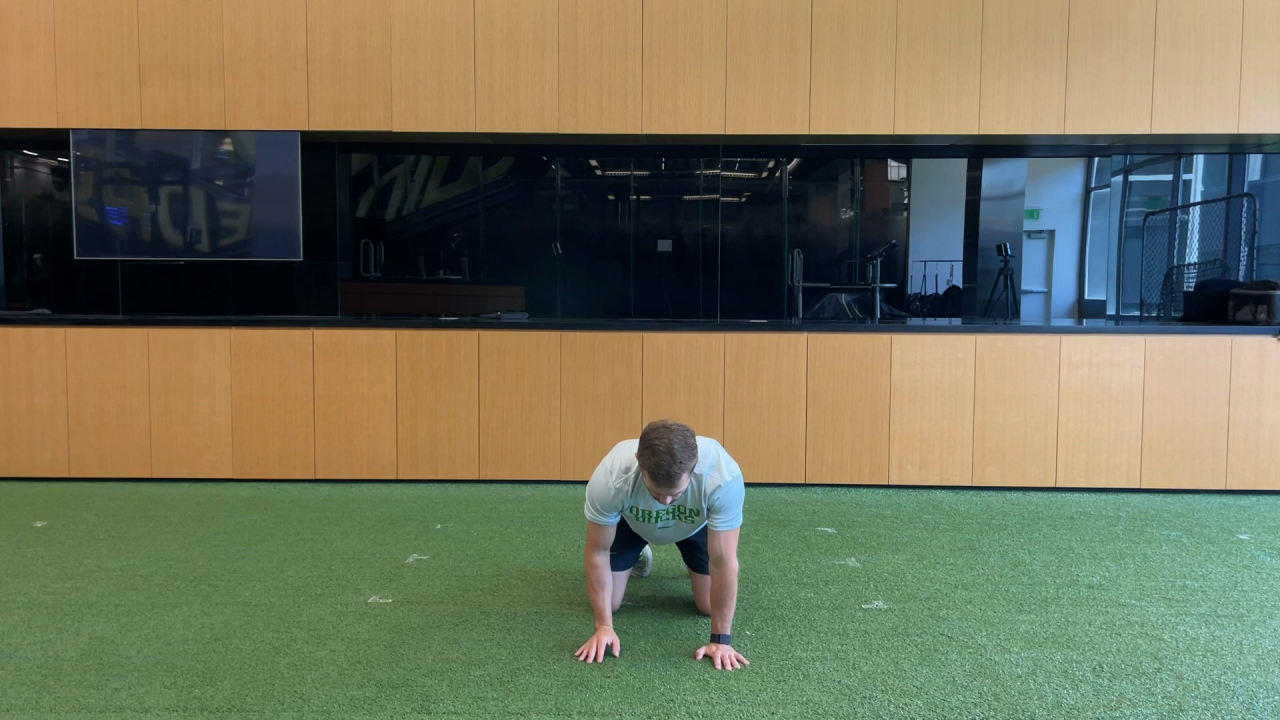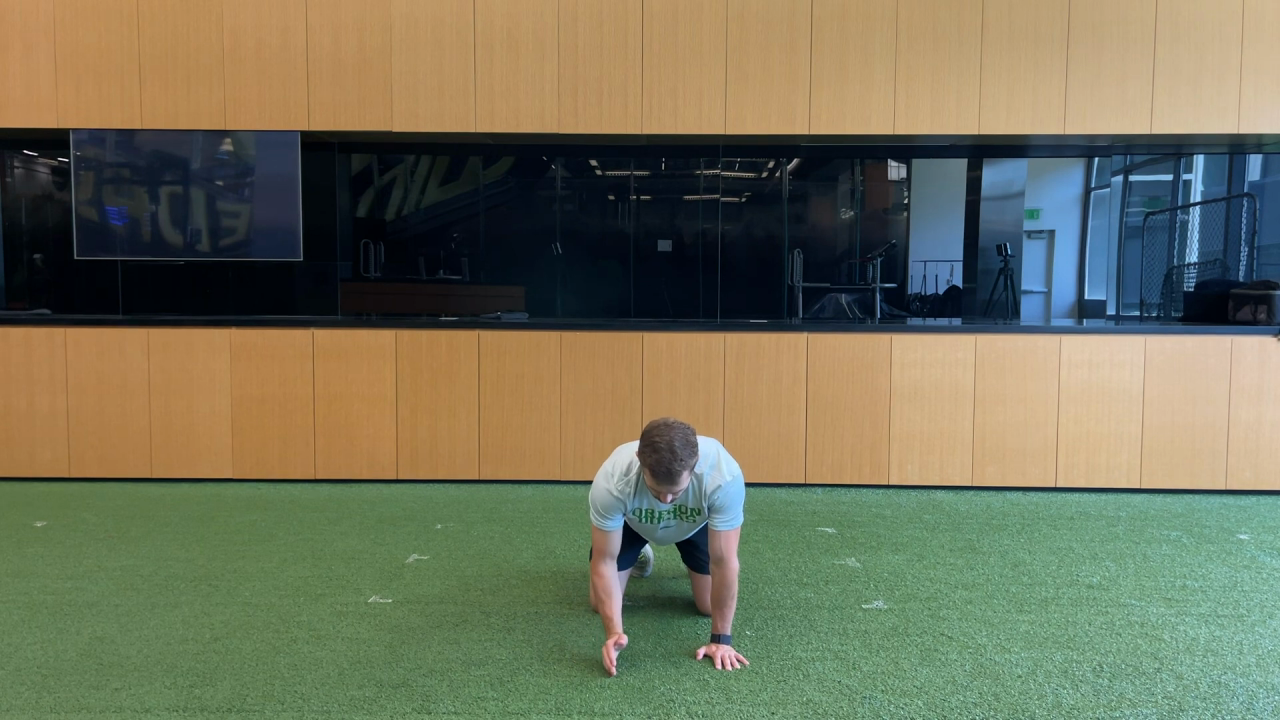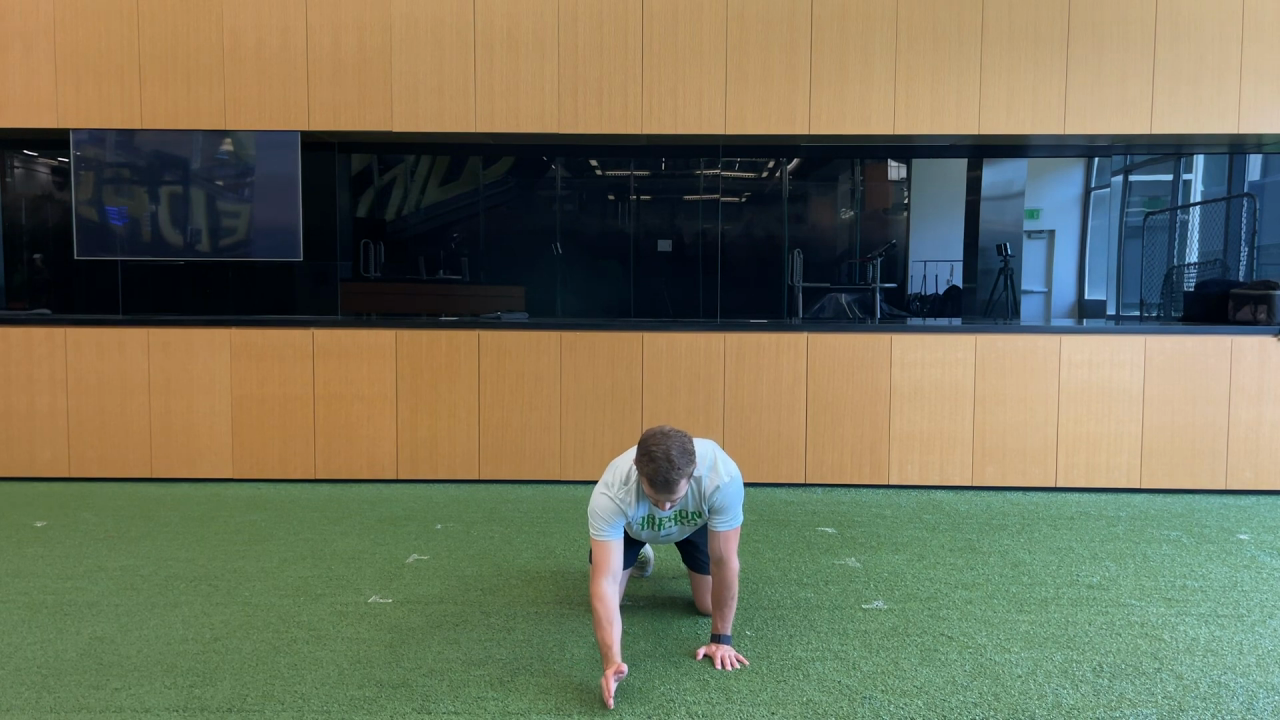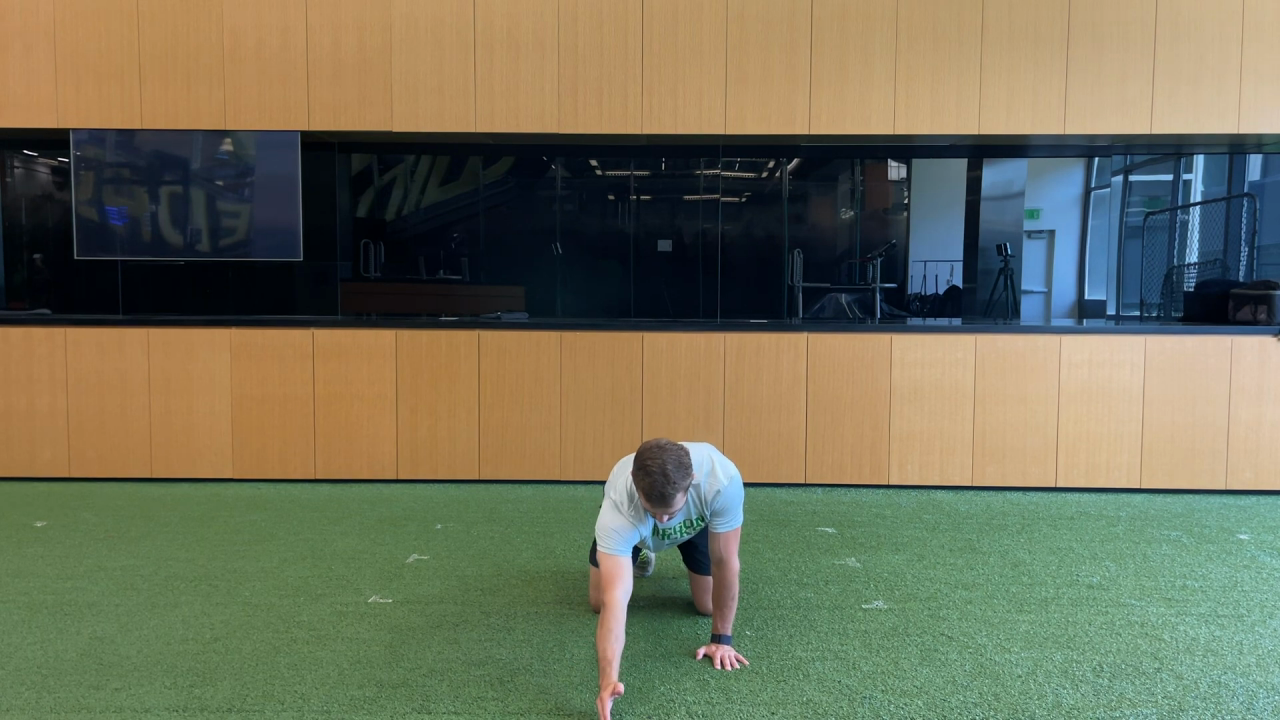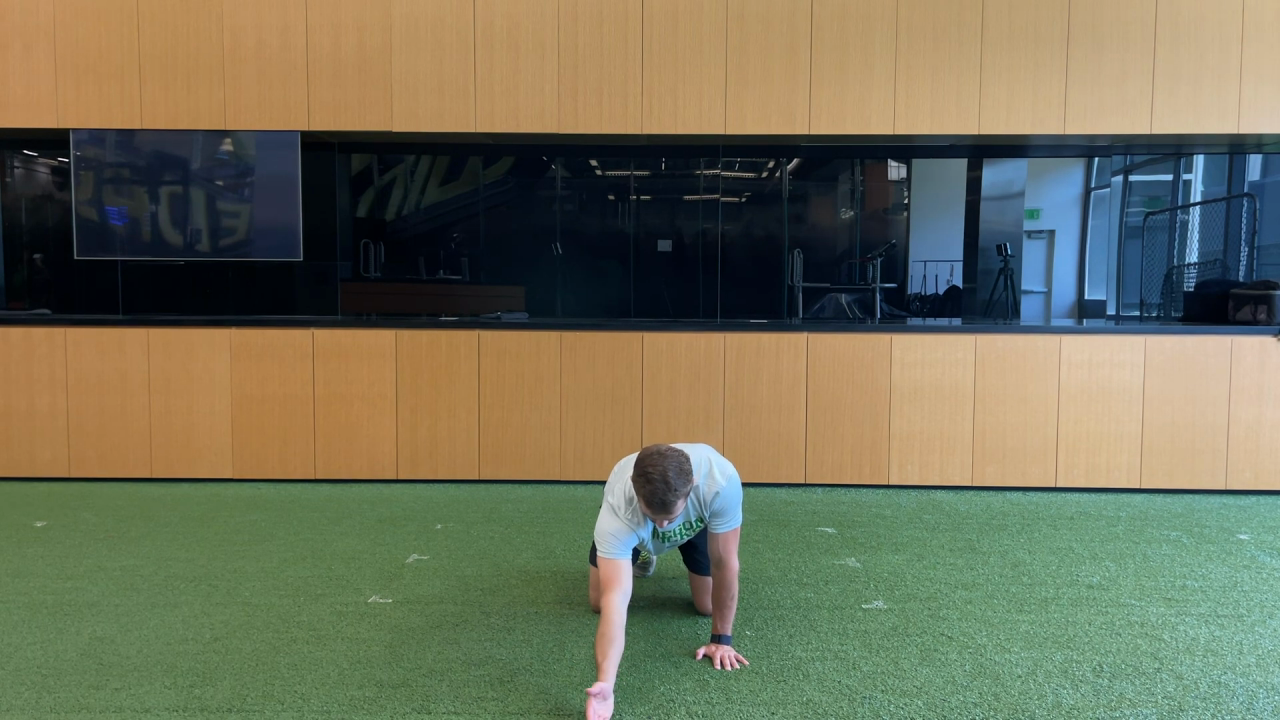
dt=1s
person 1, frame 1
left shoulder: (723, 477)
right shoulder: (610, 477)
left elbow: (723, 561)
right elbow: (597, 552)
left wrist: (720, 639)
right wrist: (603, 625)
left hip: (697, 523)
right hip: (630, 521)
left knee: (708, 605)
right knee: (609, 602)
left ankle: (692, 562)
right ankle: (638, 557)
person 1, frame 2
left shoulder: (724, 476)
right shoulder: (612, 481)
left elbow: (724, 561)
right elbow: (604, 561)
left wrist: (721, 638)
right wrist: (614, 631)
left hip: (697, 522)
right hip: (631, 522)
left knee: (709, 605)
right knee: (601, 604)
left ankle: (691, 562)
right ankle: (639, 555)
person 1, frame 3
left shoulder: (723, 477)
right shoulder: (611, 493)
left elbow: (724, 563)
right elbow: (605, 581)
left wrist: (721, 638)
right wrist: (612, 661)
left hip: (696, 523)
right hip: (631, 526)
left knee: (708, 604)
right knee: (606, 598)
left ankle: (686, 563)
right ankle: (639, 555)
person 1, frame 4
left shoulder: (722, 480)
right shoulder: (618, 511)
left elbow: (725, 563)
right elbow: (615, 599)
left wrist: (722, 638)
right wrist: (608, 681)
left hip: (696, 520)
right hip: (629, 525)
left knee: (707, 604)
right knee: (599, 601)
right ankle: (639, 555)
person 1, frame 5
left shoulder: (721, 481)
right shoulder: (618, 513)
left elbow: (725, 564)
right elbow: (614, 601)
left wrist: (721, 639)
right wrist: (605, 683)
left hip: (697, 520)
left knee: (707, 605)
right knee: (600, 601)
right ankle: (640, 555)
